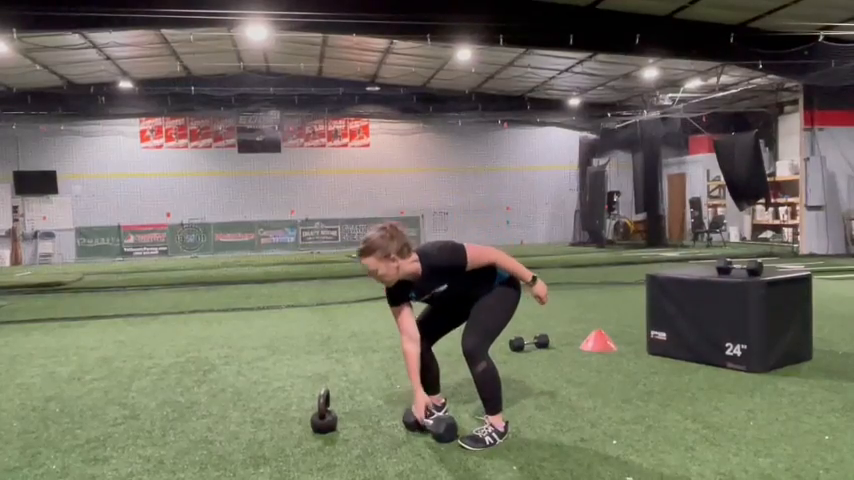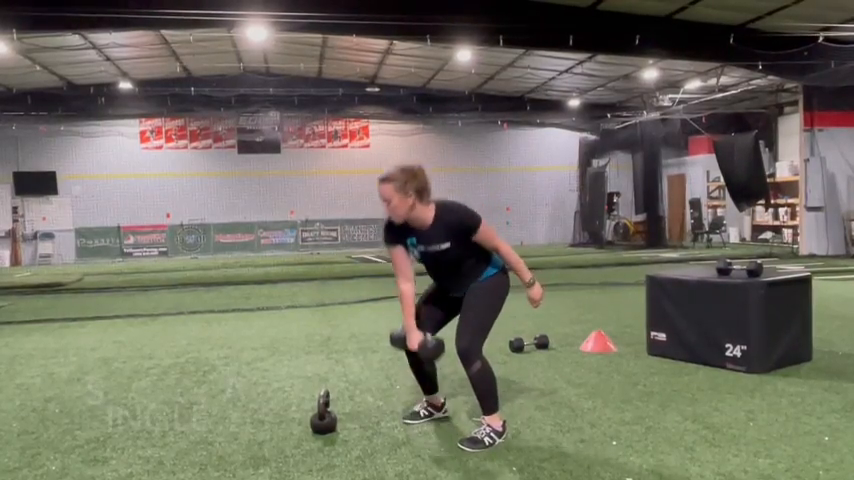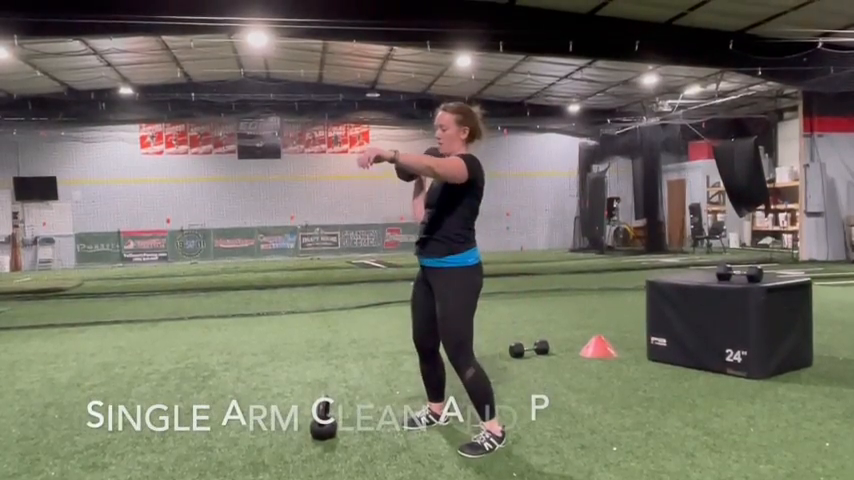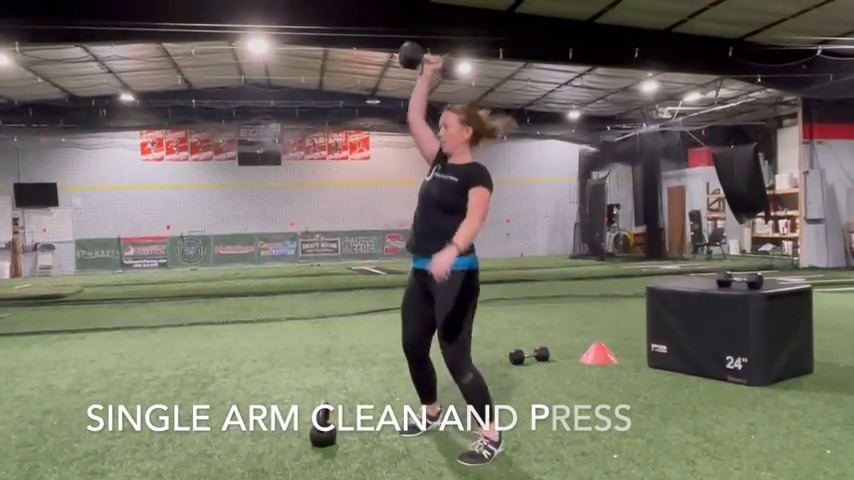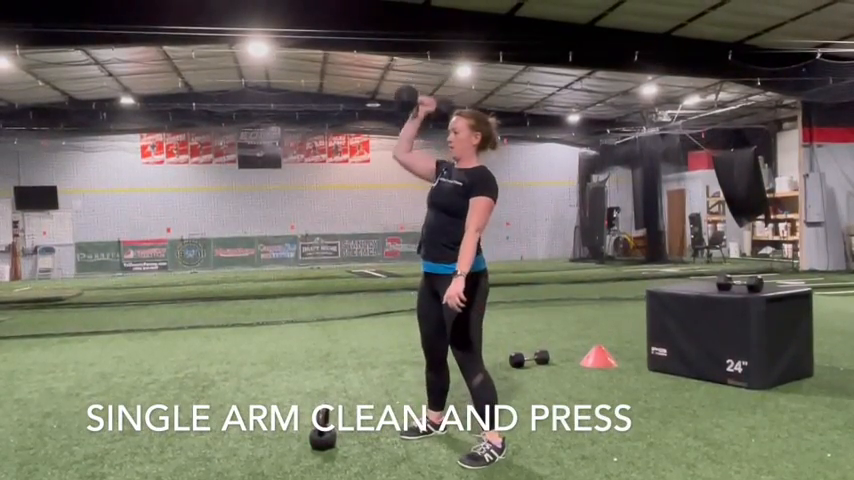
dt=1s
person 1, frame 1
left shoulder: (439, 257)
right shoulder: (397, 288)
left elbow: (493, 255)
right elbow: (410, 339)
left wrist: (532, 280)
right wrist: (418, 392)
left hip: (499, 288)
left knee: (472, 346)
right knee: (421, 341)
left ankle: (497, 425)
right ankle: (436, 403)
person 1, frame 2
left shoulder: (454, 216)
right shoulder: (396, 230)
left elbow: (500, 247)
right elbow: (405, 282)
left wrist: (530, 282)
right wrist: (411, 329)
left hip: (486, 281)
right hip: (448, 287)
left knee: (466, 346)
right knee: (413, 337)
left ankle: (495, 424)
right ankle: (435, 403)
person 1, frame 3
left shoulder: (468, 166)
right shoulder: (443, 172)
left elbow: (433, 166)
right elbow: (422, 215)
left wrist: (388, 155)
right wrist: (418, 180)
left hip: (458, 272)
right hip: (429, 269)
left knee: (458, 351)
right knee: (424, 344)
left ankle: (493, 429)
right ankle: (436, 410)
person 1, frame 4
left shoulder: (476, 175)
right shoulder: (439, 162)
left elbow: (473, 221)
right elbow: (414, 118)
left wrist: (451, 252)
right wrist: (425, 76)
left hip: (456, 275)
right hip: (421, 272)
left knee: (456, 358)
right knee: (413, 347)
left ankle: (490, 435)
right ankle: (430, 412)
person 1, frame 5
left shoulder: (482, 179)
right shoulder: (444, 170)
left elbow: (472, 232)
right elbow: (401, 153)
left wrist: (460, 278)
right wrist: (418, 115)
left hip: (463, 279)
right hip: (431, 277)
left knee: (468, 358)
right knee: (433, 352)
left ankle: (494, 441)
right ankle: (434, 419)
